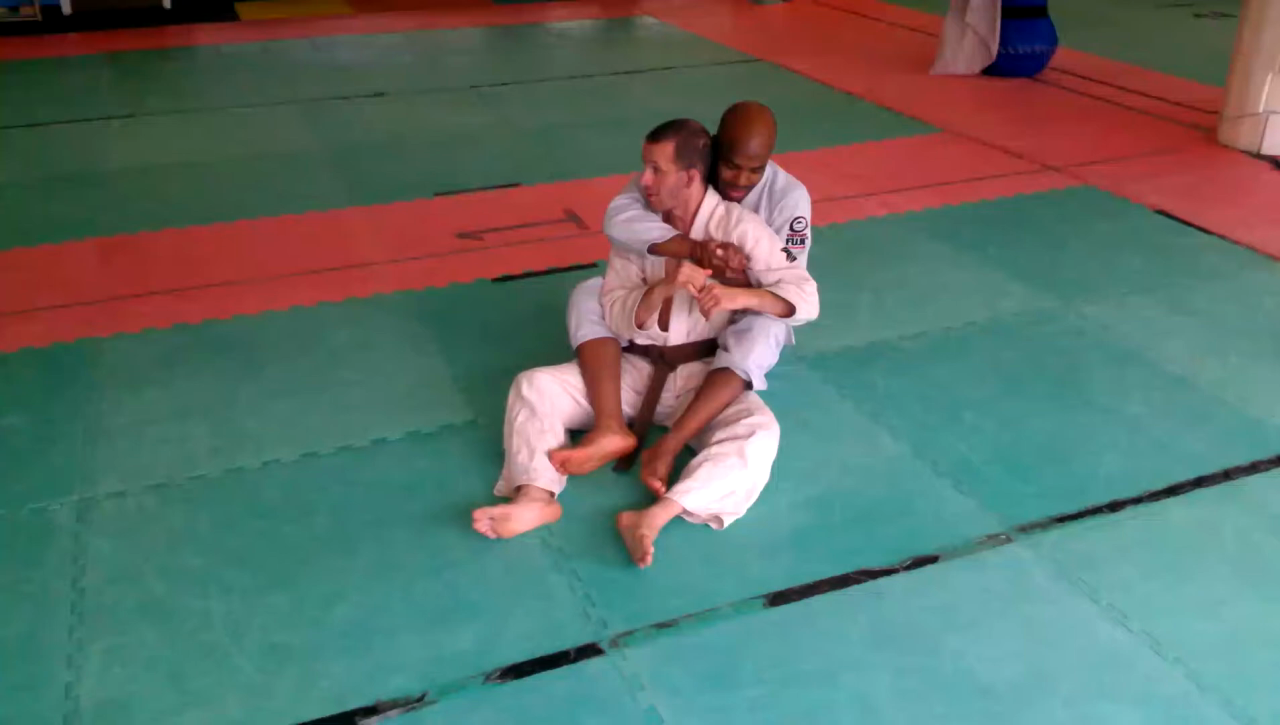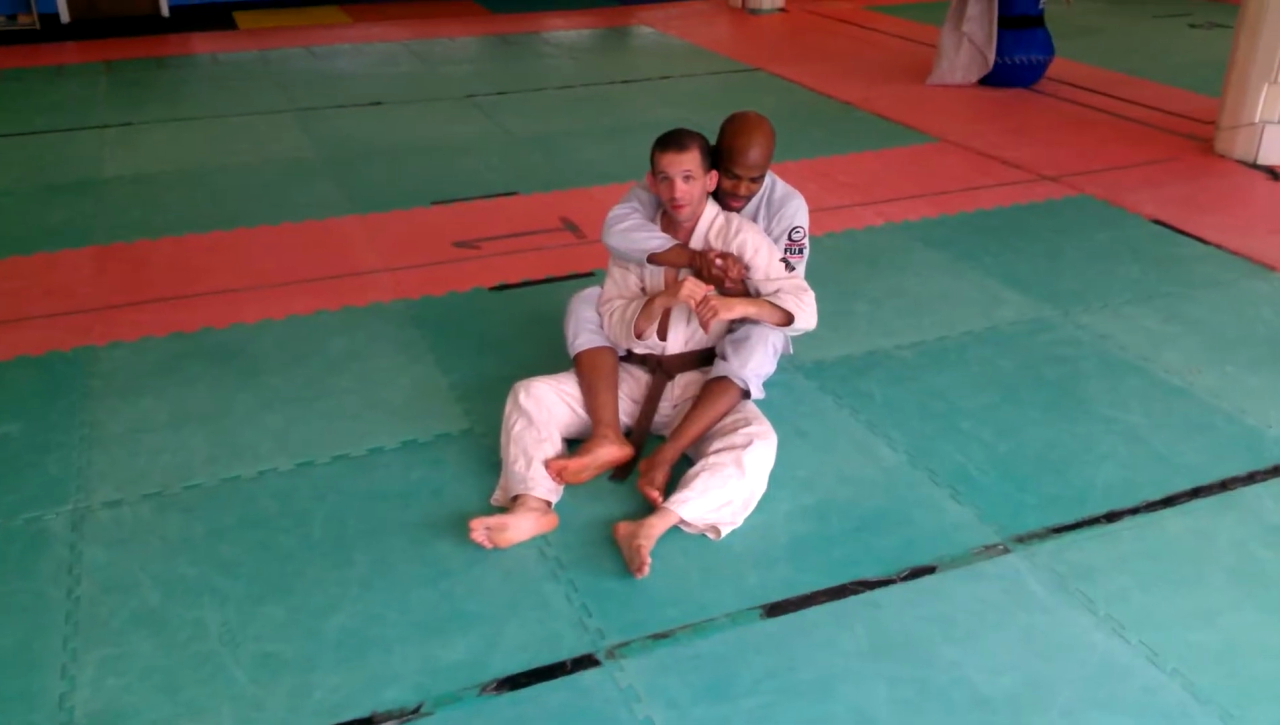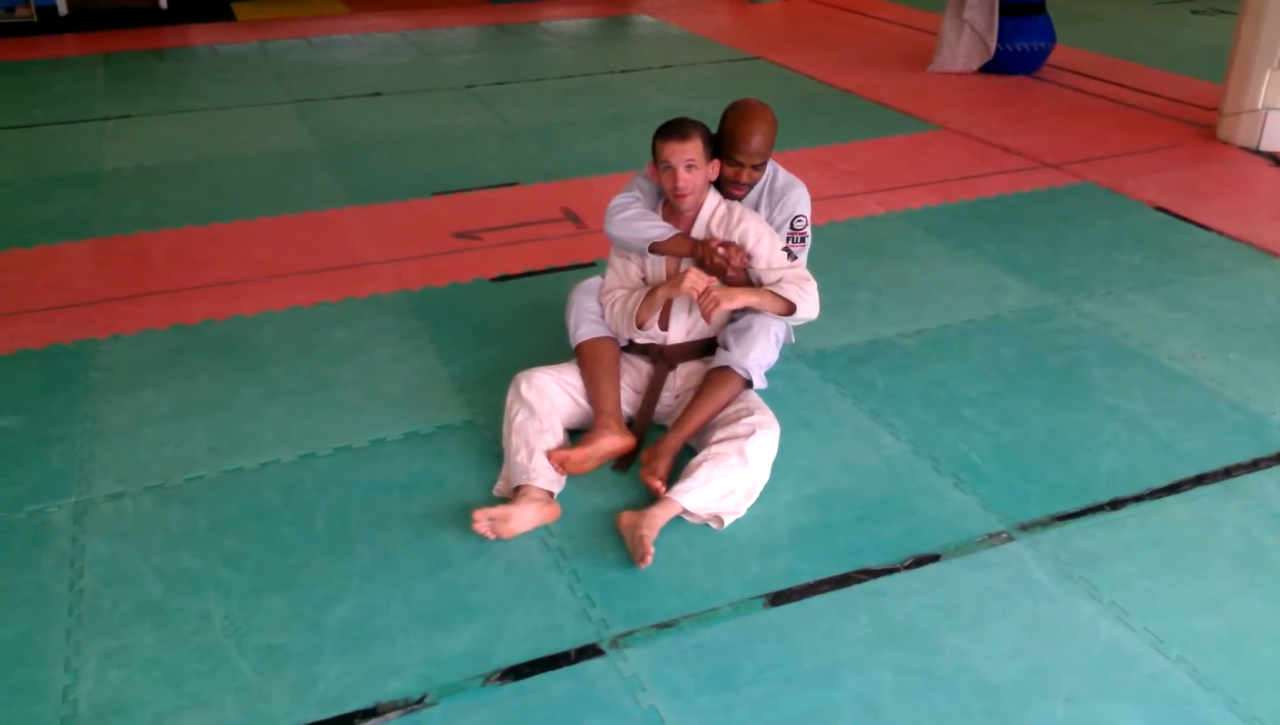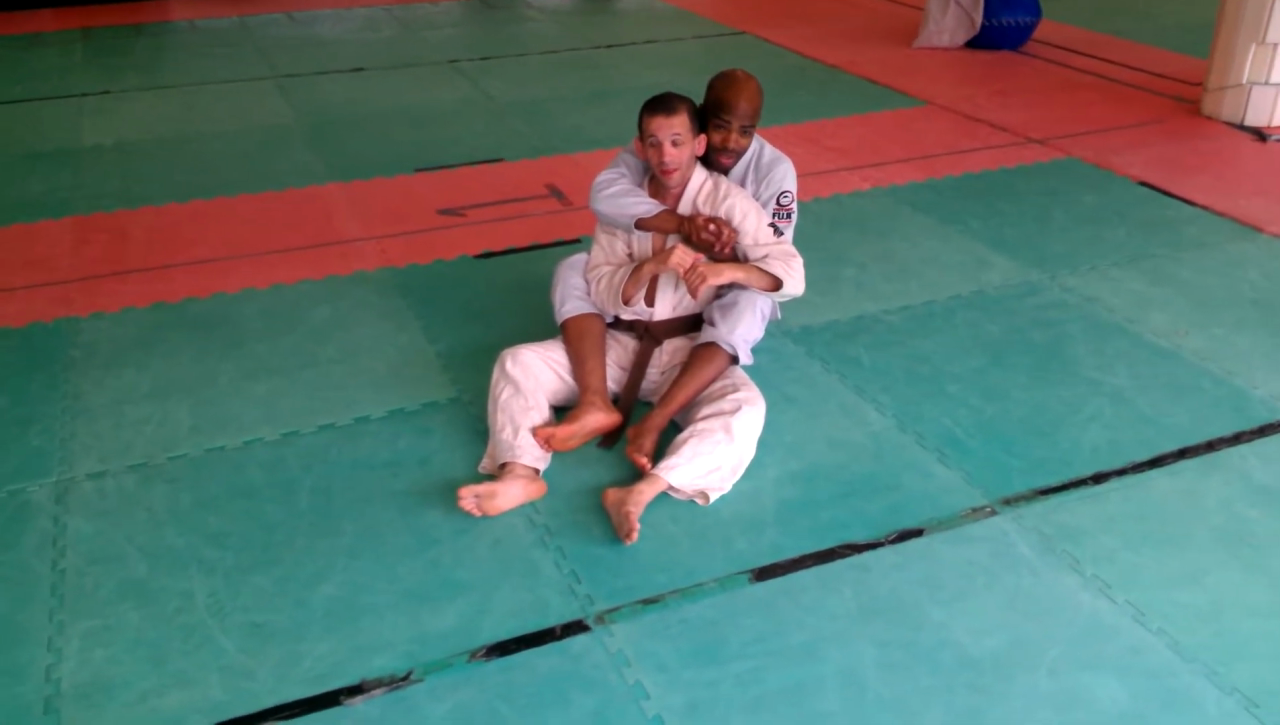
dt=1s
person 1, frame 1
left shoulder: (738, 227)
left elbow: (805, 298)
right elbow: (616, 318)
left wrist: (739, 295)
right wrist: (663, 287)
left hip: (705, 376)
right hip: (636, 368)
left knee: (758, 433)
right knee: (534, 386)
left ankle: (652, 517)
right ankle: (536, 497)
person 1, frame 2
left shoulder: (739, 236)
left elbow: (804, 309)
right elbow: (615, 327)
left wrist: (739, 305)
right wrist: (664, 299)
left hip: (703, 385)
right hip: (634, 377)
left knee: (756, 443)
right knee: (530, 395)
left ankle: (649, 527)
right ankle: (532, 507)
person 1, frame 3
left shoulder: (740, 226)
left elbow: (806, 298)
right elbow: (616, 317)
left wrist: (740, 295)
right wrist: (666, 290)
left hip: (705, 374)
right hip: (636, 367)
left knee: (758, 432)
right knee: (533, 385)
left ankle: (652, 518)
right ankle: (534, 498)
person 1, frame 4
left shoulder: (726, 201)
left elbow: (791, 275)
right elbow: (602, 293)
left wrist: (728, 270)
right wrist: (652, 266)
left hip: (690, 351)
right hip: (621, 343)
left knee: (743, 408)
right knee: (518, 363)
left ankle: (638, 494)
right ankle: (520, 474)
person 2, frame 1
left shoulder: (788, 196)
right elbow: (620, 217)
left wrist: (736, 279)
right wrist: (693, 249)
left hip: (731, 320)
left knee: (765, 332)
right knee: (589, 296)
left ankle: (668, 446)
right ankle: (611, 429)
person 2, frame 2
left shoulder: (787, 206)
right elbow: (618, 226)
left wrist: (736, 289)
right wrist: (694, 258)
left hip: (730, 330)
left knee: (763, 340)
right knee: (587, 305)
left ankle: (665, 455)
right ankle: (607, 436)
person 2, frame 3
left shoulder: (788, 195)
right elbow: (620, 216)
left wrist: (736, 277)
right wrist: (696, 248)
left hip: (732, 317)
left knee: (764, 332)
right knee: (588, 295)
left ankle: (666, 446)
right ankle: (609, 427)
person 2, frame 4
left shoulder: (774, 170)
right elbow: (606, 193)
left wrist: (724, 253)
right wrist: (683, 224)
left hip: (718, 293)
left knee: (750, 307)
right knee: (574, 272)
left ankle: (654, 422)
right ankle: (595, 404)
